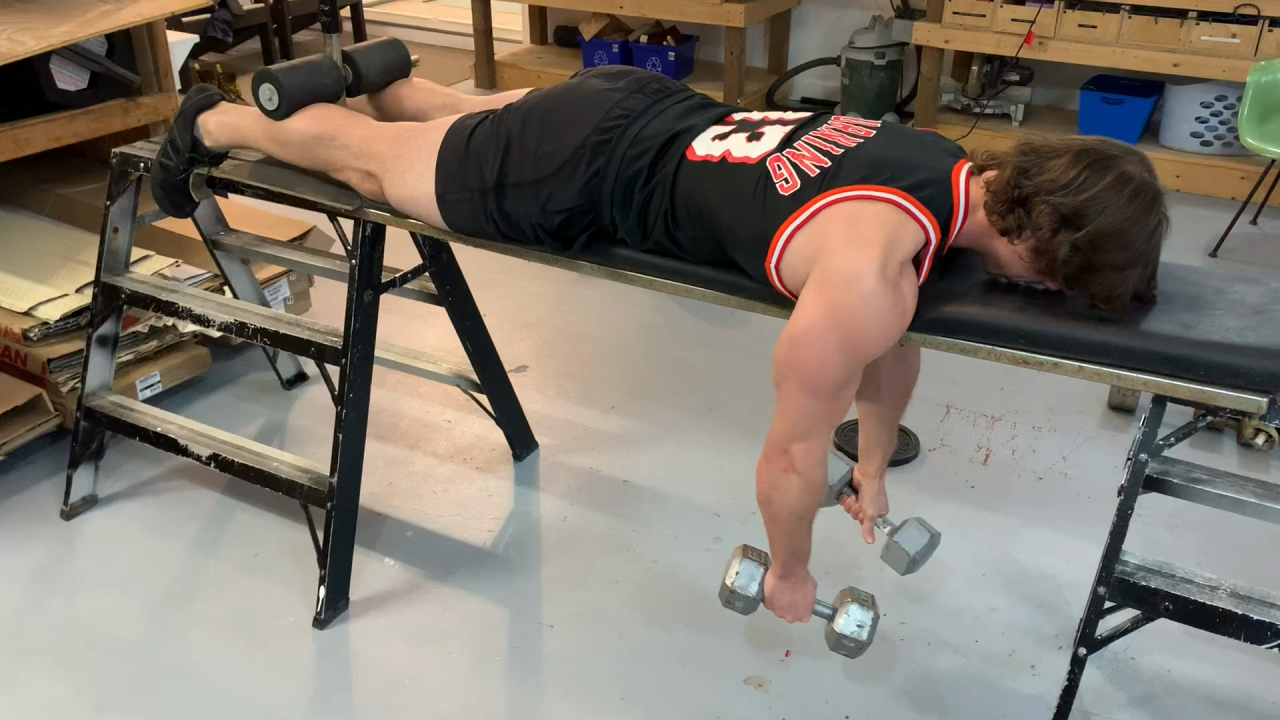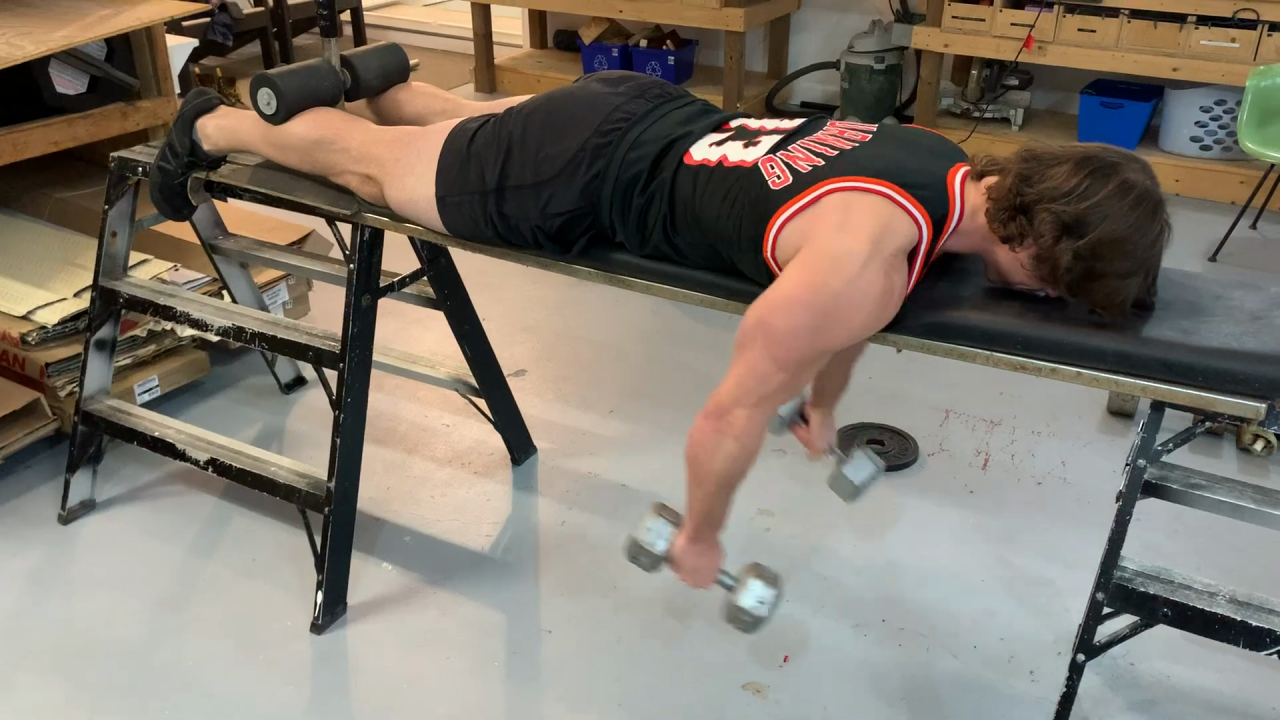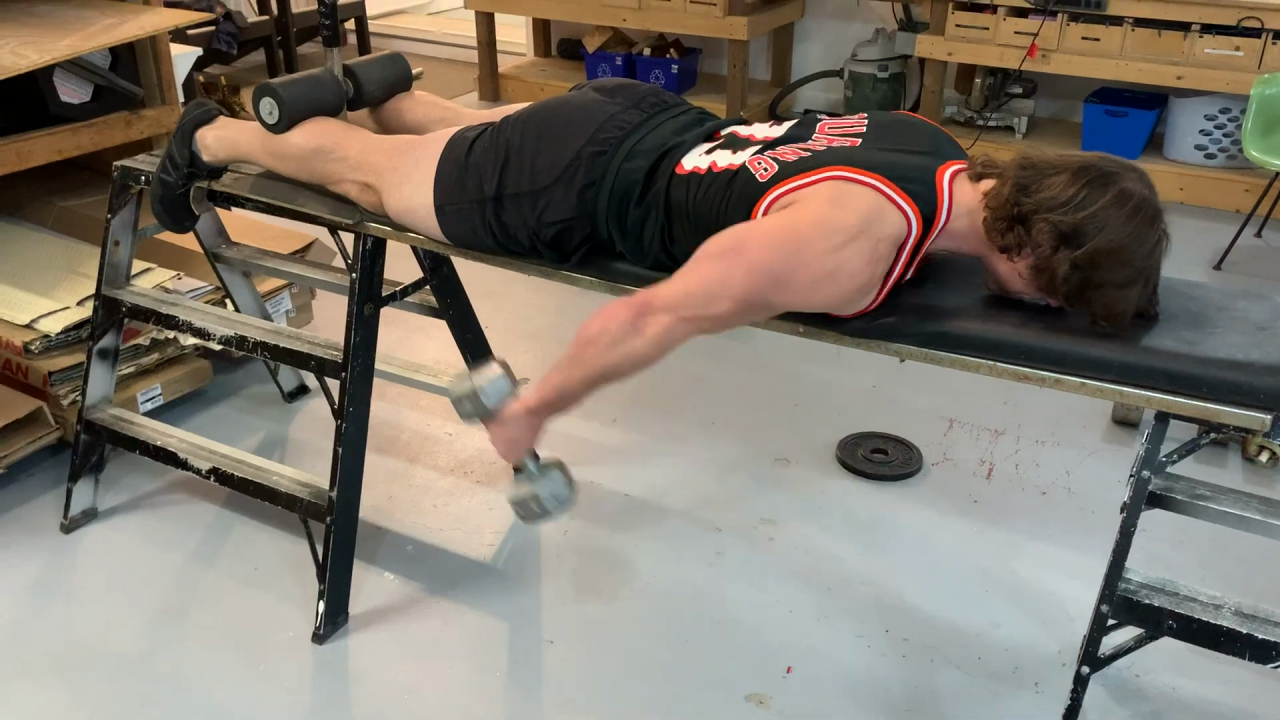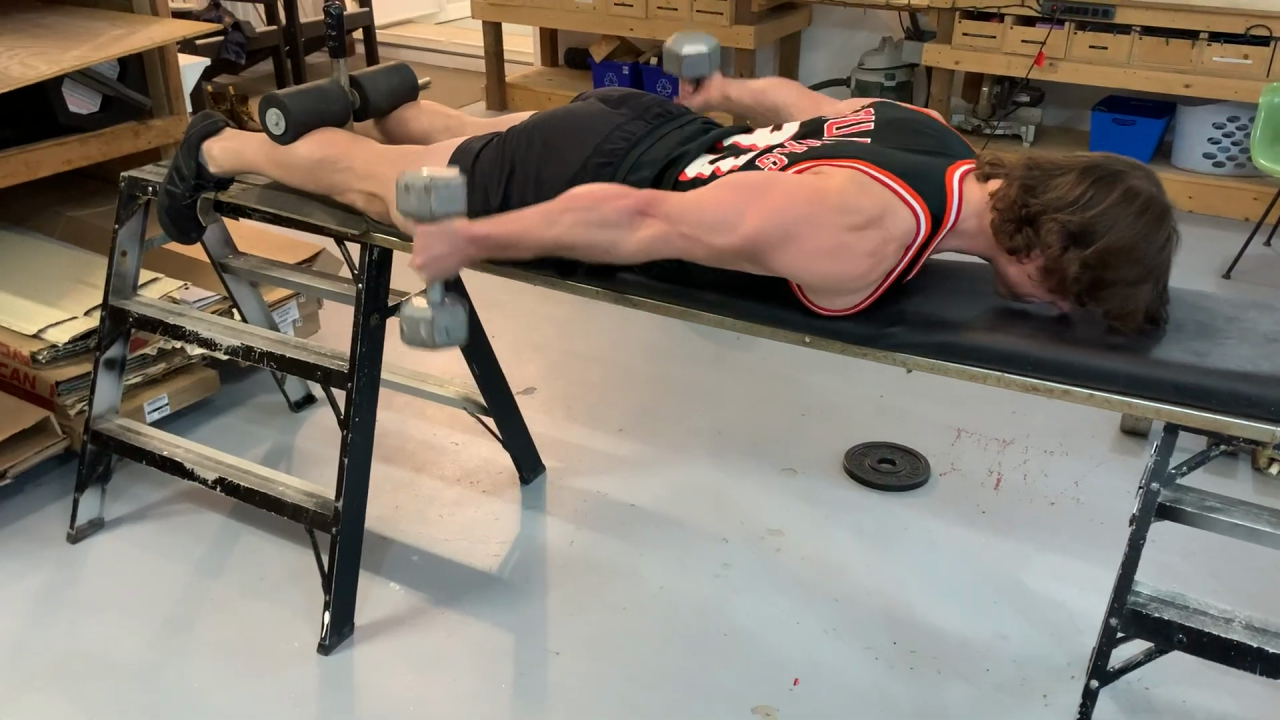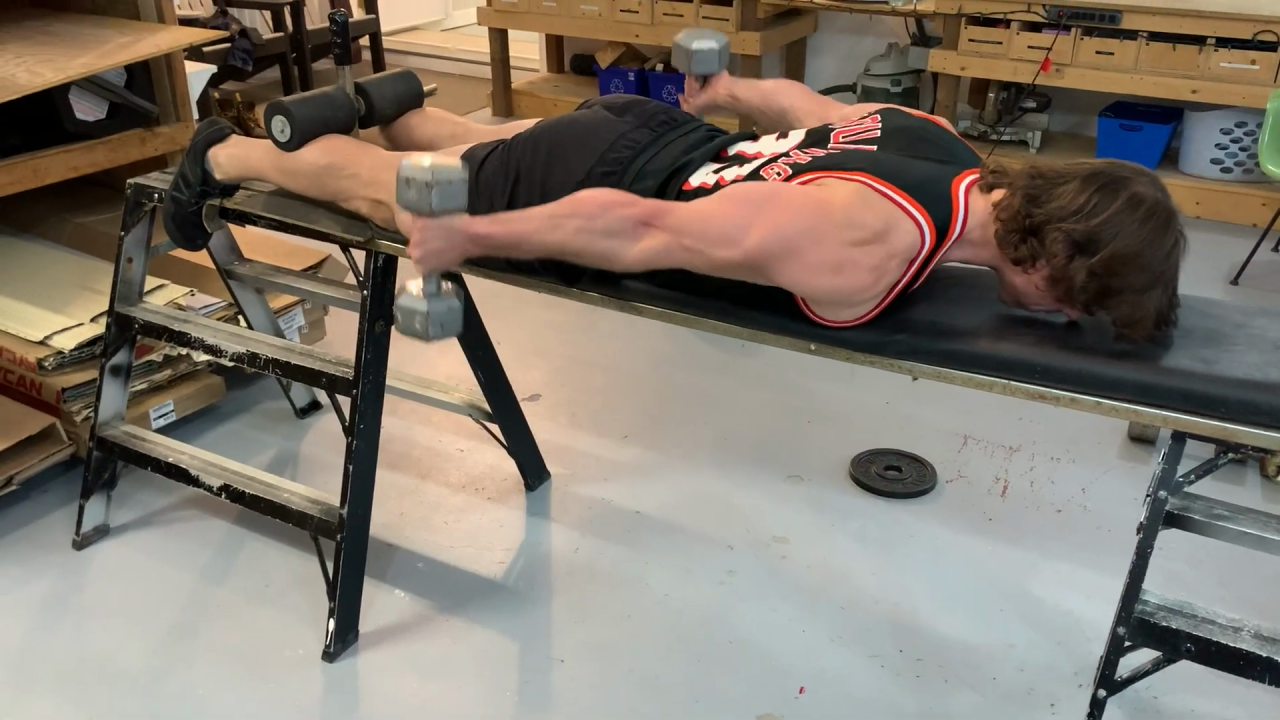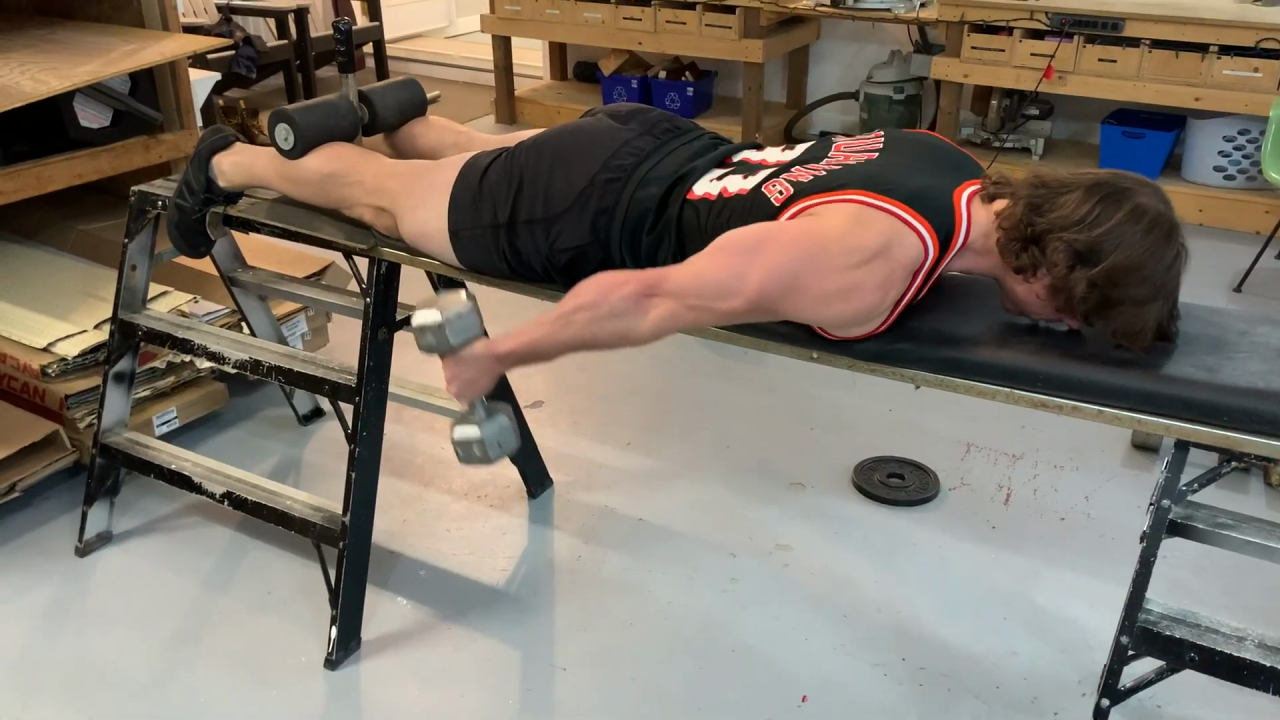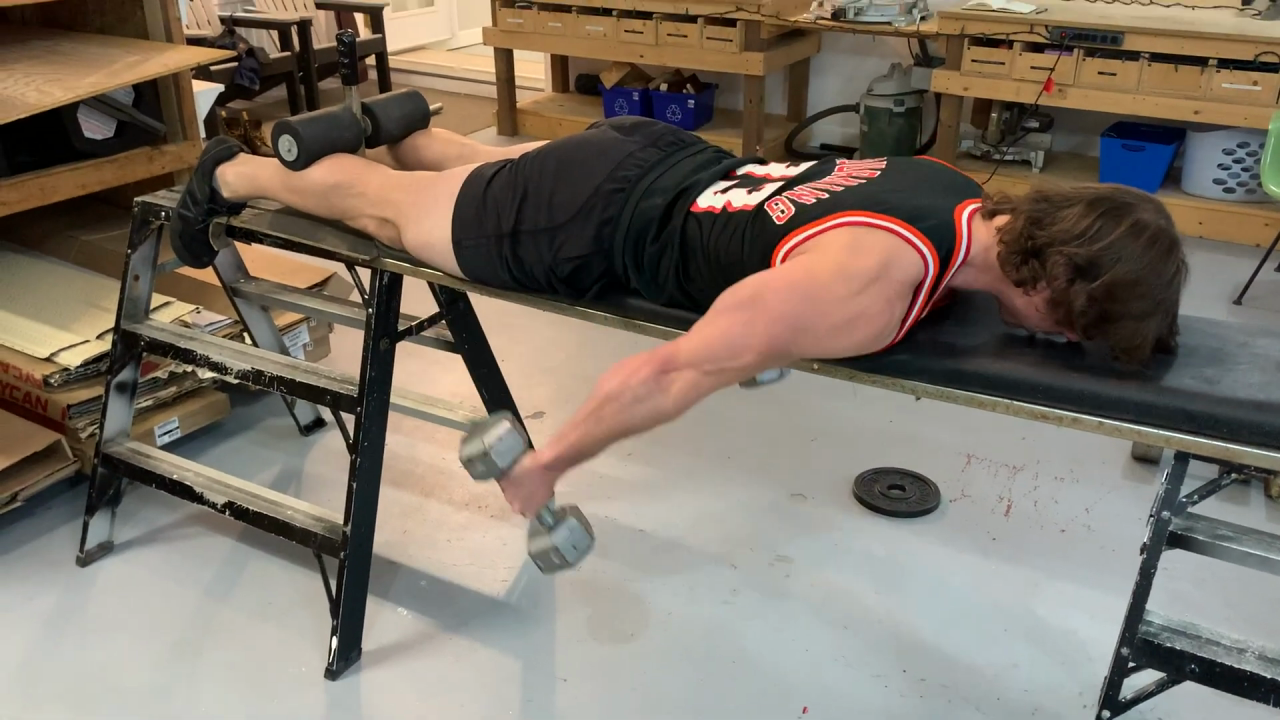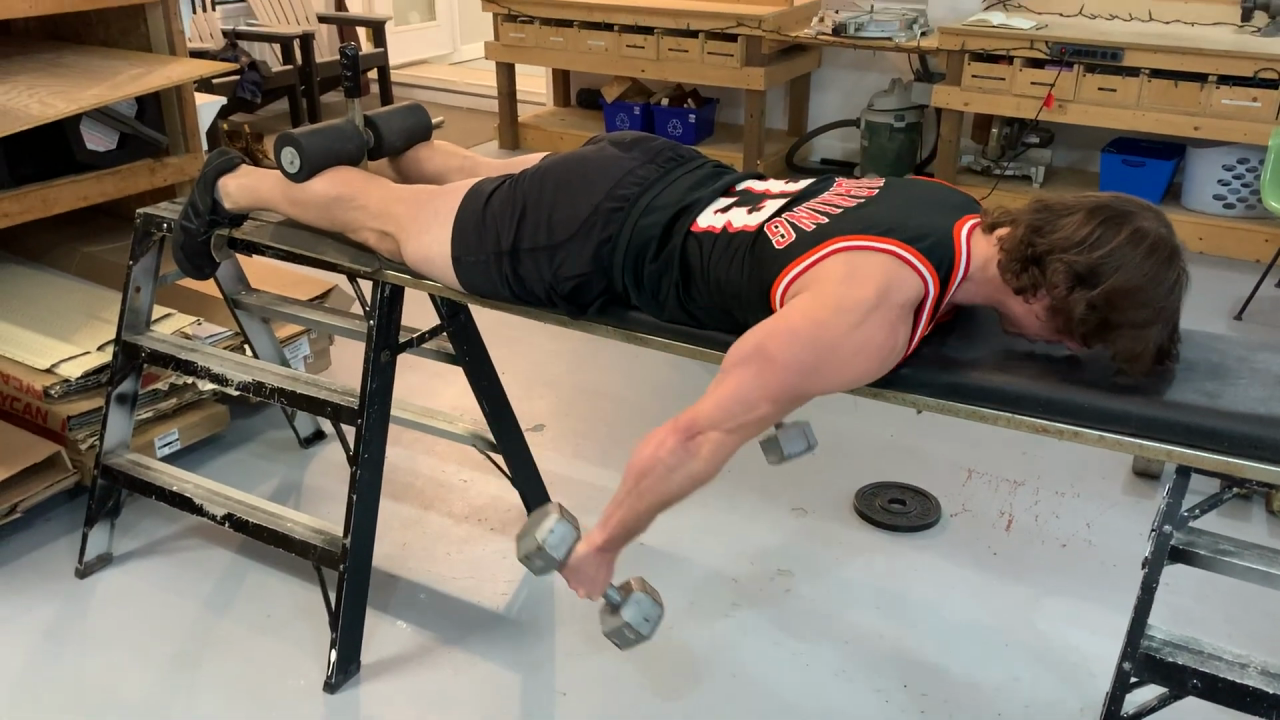
dt=0.3s
person 1, frame 1
left shoulder: (948, 166)
right shoulder: (869, 271)
left elbow: (889, 340)
right elbow: (789, 449)
left wrist: (876, 465)
right wrist: (787, 572)
left hip: (633, 111)
right hip: (580, 176)
left knee: (455, 110)
right knee: (371, 158)
right ankle: (215, 122)
person 1, frame 2
left shoulder: (946, 164)
right shoulder: (863, 260)
right elbow: (732, 413)
left wrist: (823, 415)
right wrist: (698, 536)
left hip: (635, 115)
right hip: (579, 178)
left knee: (458, 113)
right knee: (370, 165)
right ankle: (214, 126)
person 1, frame 3
left shoulder: (937, 152)
right shoulder: (858, 246)
right elbow: (652, 318)
right wrist: (529, 411)
left hip: (634, 128)
right hip: (581, 186)
left knee: (466, 120)
right knee: (375, 176)
right ankle: (215, 140)
person 1, frame 4
left shoulder: (938, 143)
right shoulder: (862, 241)
left elbow: (790, 100)
right elbow: (636, 222)
left wrist: (717, 88)
right wrist: (466, 240)
left hip: (637, 128)
right hip: (585, 180)
left knee: (460, 136)
right knee: (377, 184)
left ankle: (374, 102)
right ankle: (219, 150)
person 1, frame 5
left shoulder: (943, 148)
right shoulder: (864, 250)
left elbow: (795, 99)
right elbow: (634, 229)
left wrist: (722, 88)
right wrist: (461, 234)
left hip: (640, 133)
right hip: (587, 189)
left knee: (464, 143)
right knee: (385, 188)
left ankle: (381, 107)
right ankle: (226, 156)
person 1, frame 6
left shoulder: (954, 165)
right shoulder: (871, 267)
right elbow: (647, 300)
right wrist: (491, 357)
left hip: (646, 145)
right hip: (594, 211)
left knee: (473, 146)
right knee: (386, 197)
right ankle: (230, 164)
person 1, frame 7
left shoulder: (955, 192)
right shoulder: (871, 290)
right elbow: (675, 370)
left wrist: (767, 318)
right wrist: (548, 464)
left hip: (649, 156)
right hip: (593, 224)
left knee: (474, 163)
right knee: (390, 210)
right ankle: (233, 174)
person 1, frame 8
left shoulder: (958, 213)
right shoulder: (873, 315)
right elbow: (700, 432)
left wrist: (784, 369)
right wrist: (599, 547)
left hip: (648, 174)
right hip: (593, 239)
left knee: (474, 171)
right knee: (387, 219)
right ankle: (235, 187)
